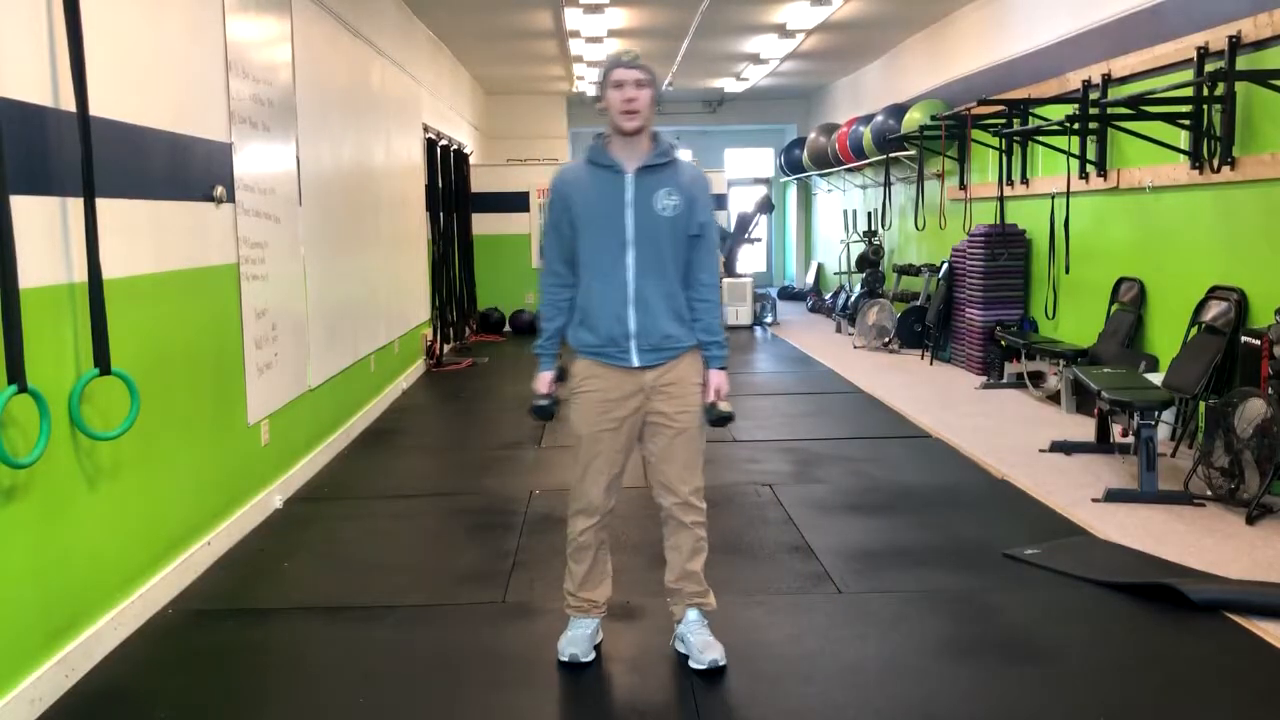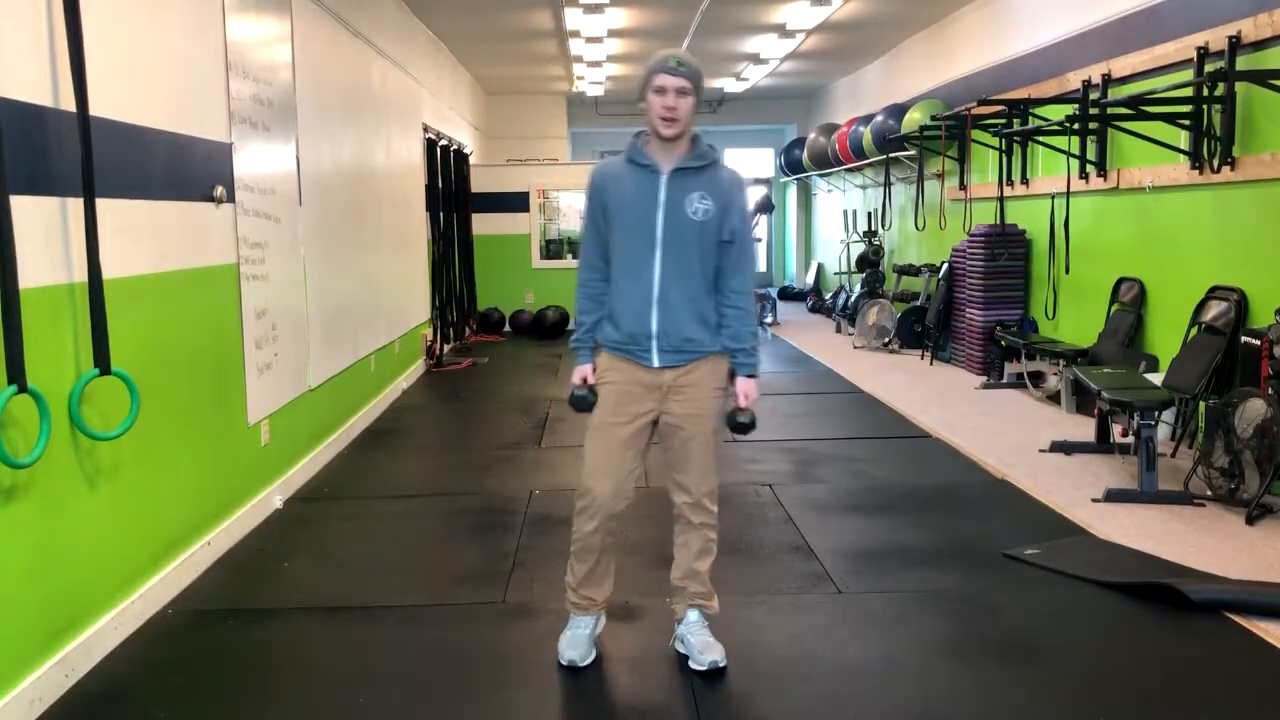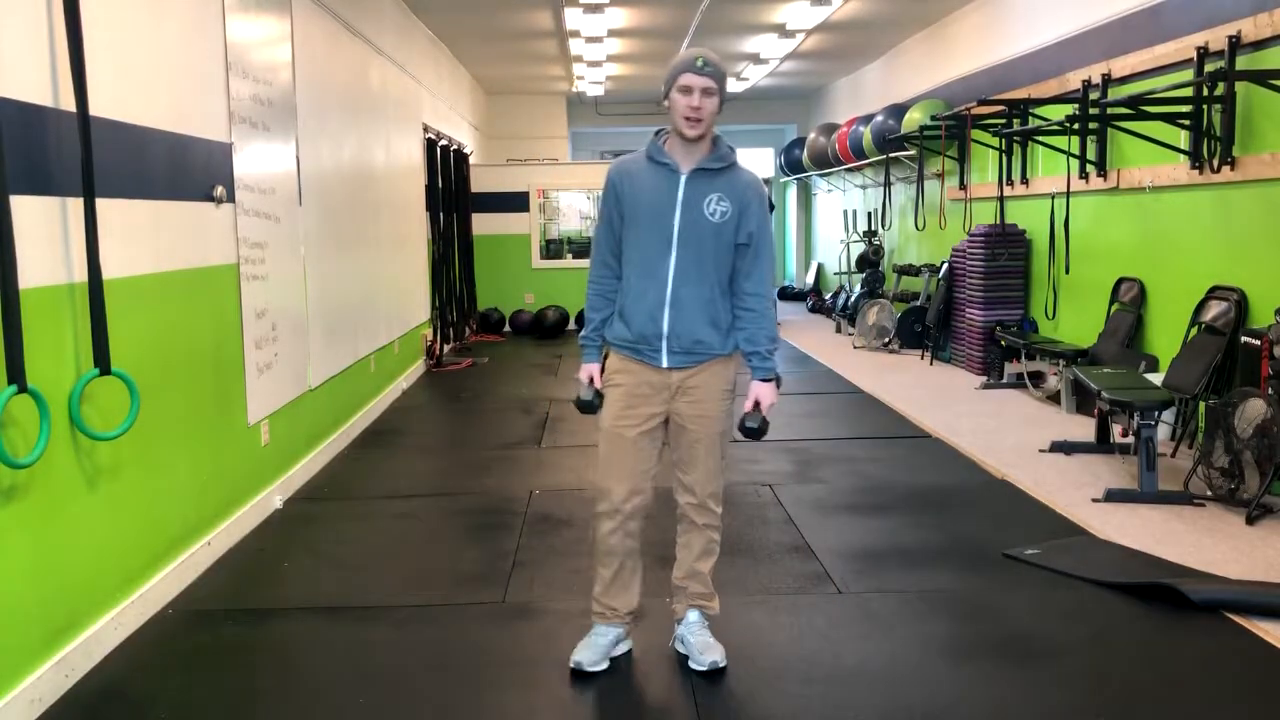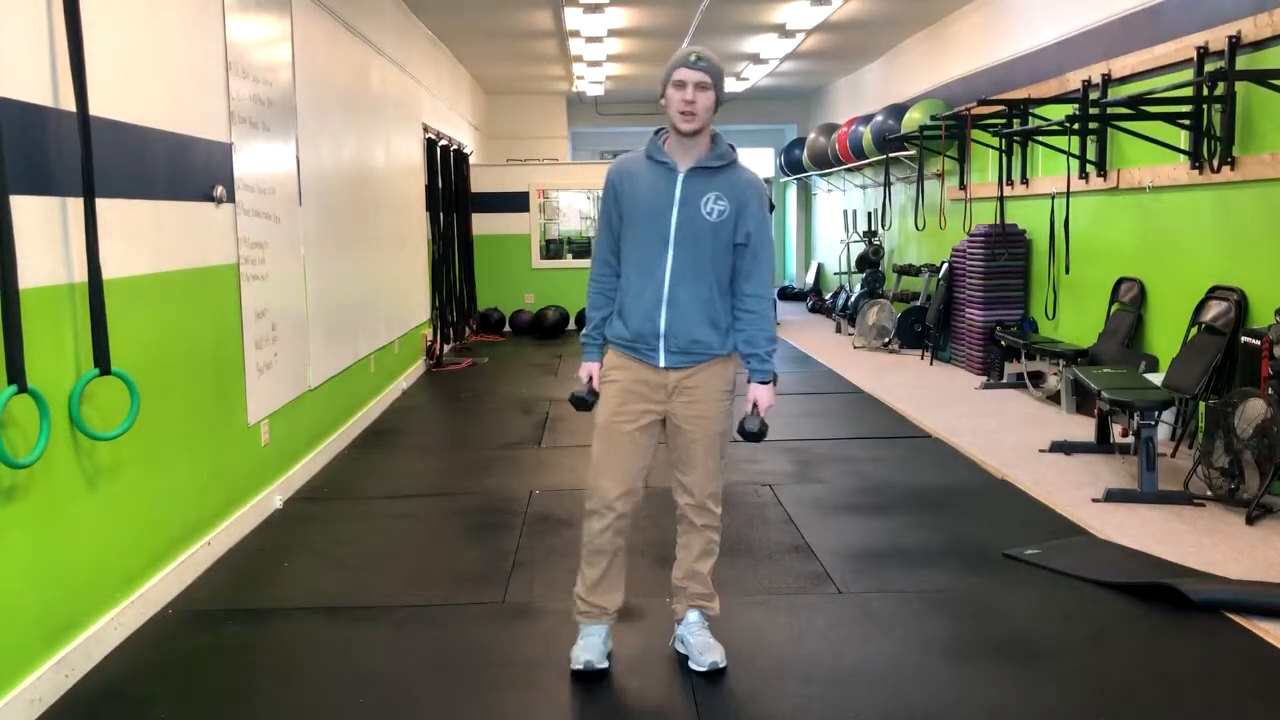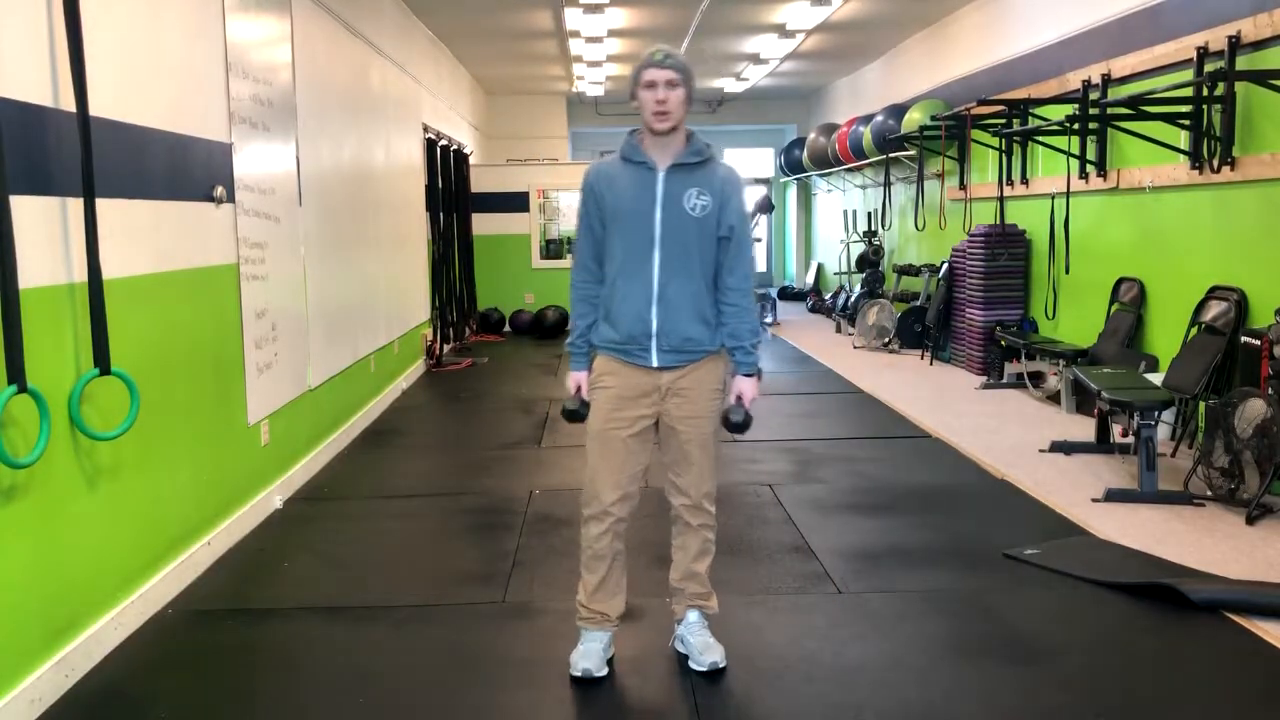
dt=0.3s
person 1, frame 1
left shoulder: (689, 182)
right shoulder: (571, 183)
left elbow: (704, 279)
right elbow: (556, 279)
left wrist: (715, 359)
right wrist: (546, 359)
left hip: (678, 366)
right hip: (598, 369)
left knee: (683, 500)
right knee: (589, 502)
left ankle: (691, 615)
right ankle: (584, 614)
person 1, frame 2
left shoulder: (724, 185)
right shoulder: (608, 179)
left elbow: (737, 283)
right elbow: (593, 275)
left wrist: (745, 365)
right wrist: (584, 352)
left hip: (698, 368)
right hip: (622, 365)
left knee: (696, 502)
right knee: (598, 497)
left ankle: (692, 616)
right ankle: (584, 612)
person 1, frame 3
left shoulder: (743, 188)
right shoulder: (625, 177)
left elbow: (755, 287)
right elbow: (604, 271)
left wrist: (763, 370)
right wrist: (590, 350)
left hip: (707, 369)
right hip: (630, 365)
left knee: (701, 503)
right knee: (618, 503)
left ankle: (693, 618)
right ankle: (611, 623)
person 1, frame 4
left shoulder: (742, 186)
right shoulder: (625, 175)
left elbow: (755, 286)
right elbow: (605, 270)
left wrist: (762, 371)
right wrist: (591, 349)
left hip: (705, 369)
right hip: (627, 363)
left knee: (700, 504)
right knee: (607, 500)
left ankle: (693, 618)
right ankle: (594, 622)
person 1, frame 5
left shoulder: (721, 182)
right shoulder: (603, 180)
left elbow: (736, 281)
right elbow: (587, 276)
left wrist: (745, 364)
right wrist: (577, 357)
left hip: (698, 367)
right hip: (617, 367)
left knee: (695, 502)
right knee: (606, 505)
left ankle: (692, 618)
right ankle: (597, 627)
